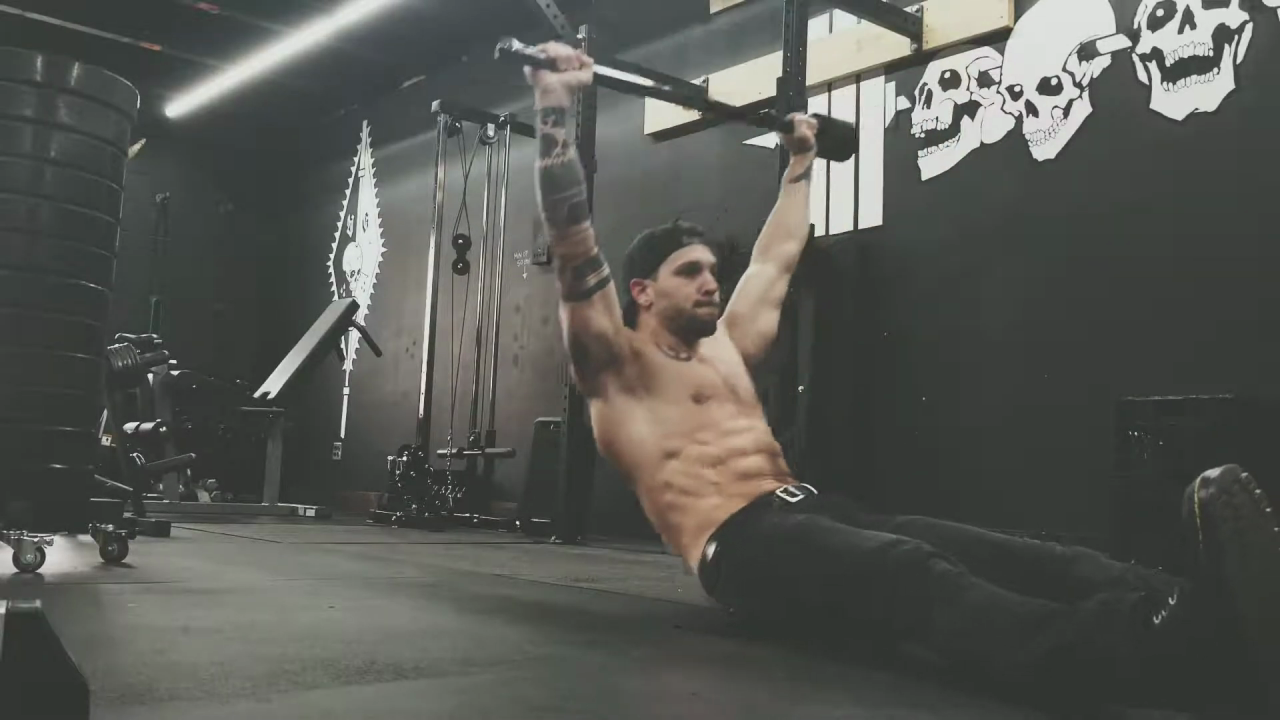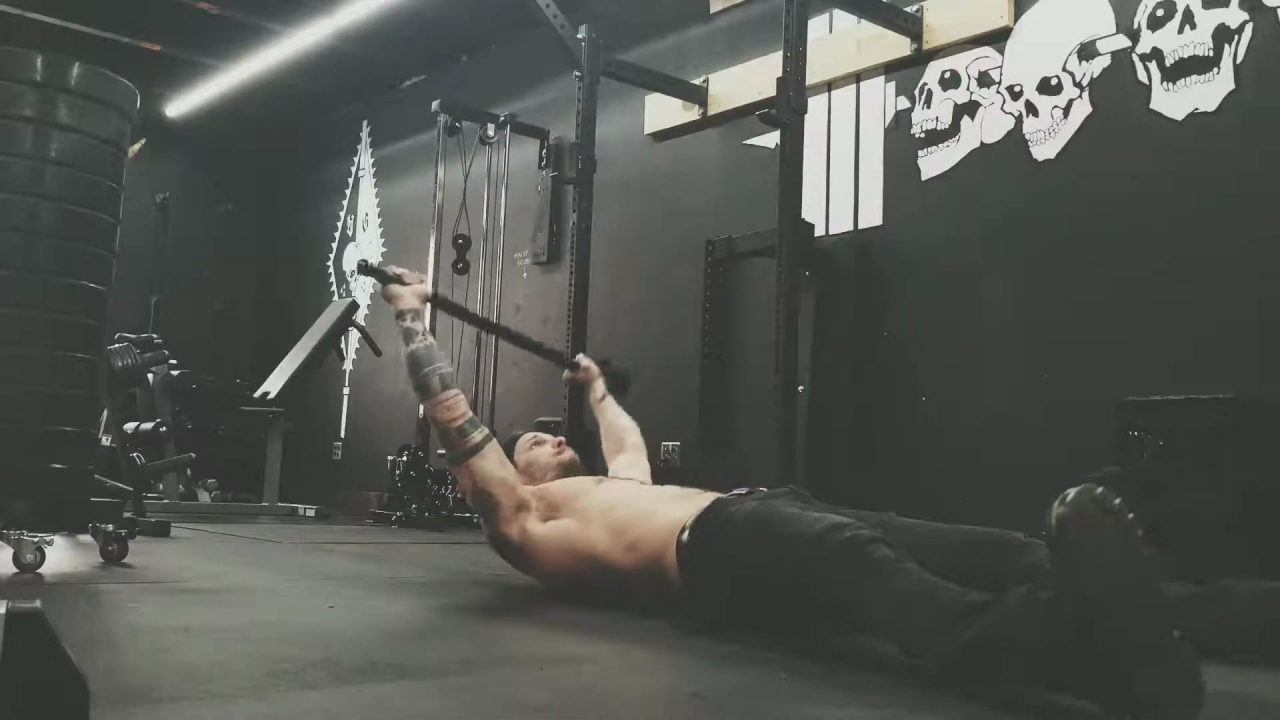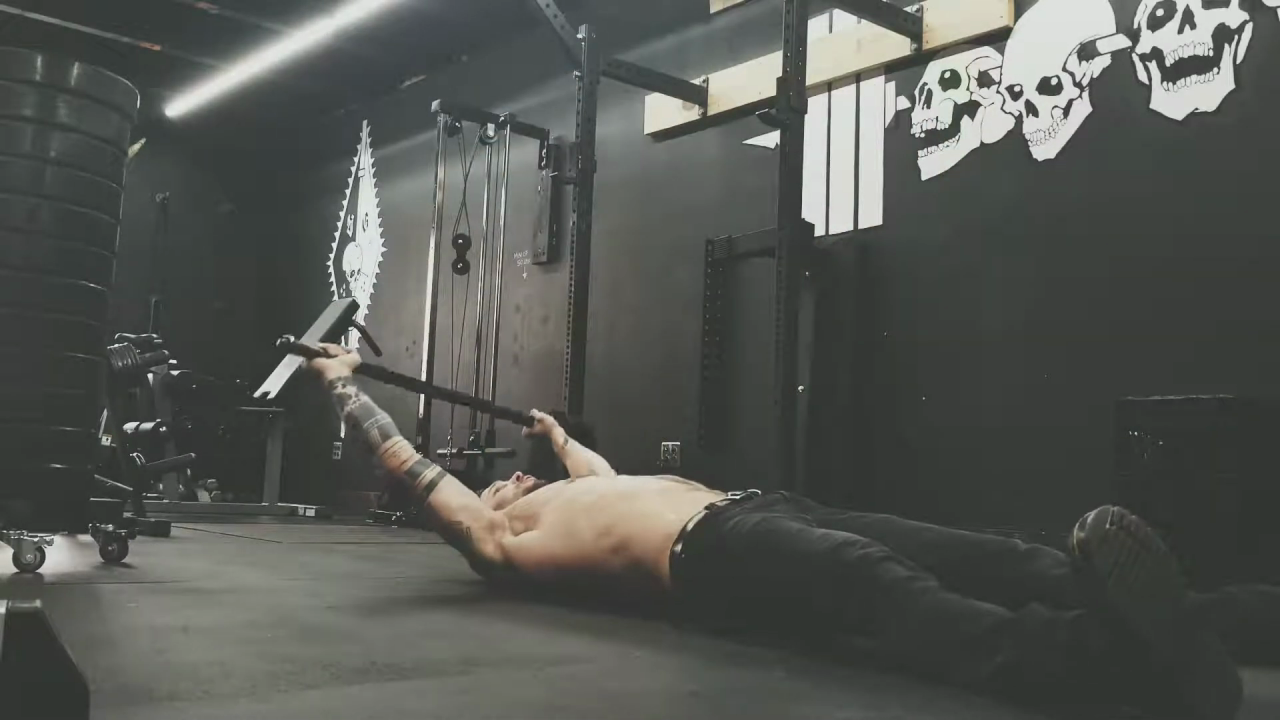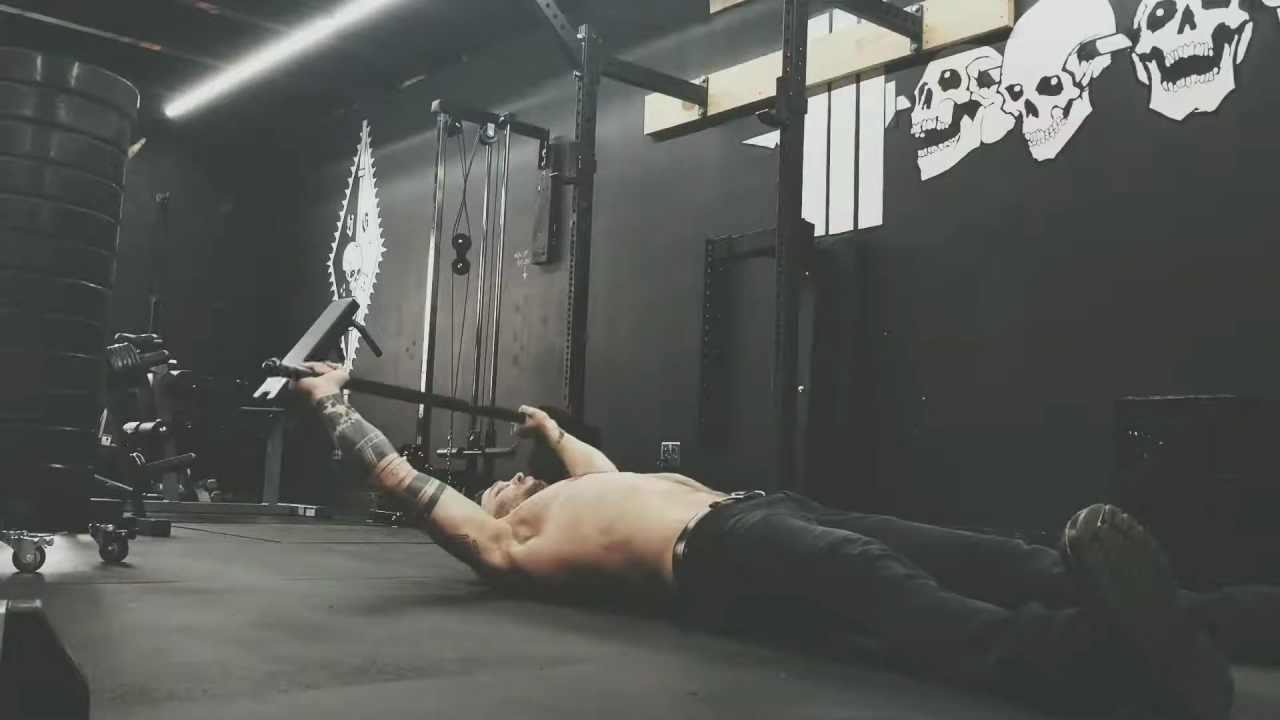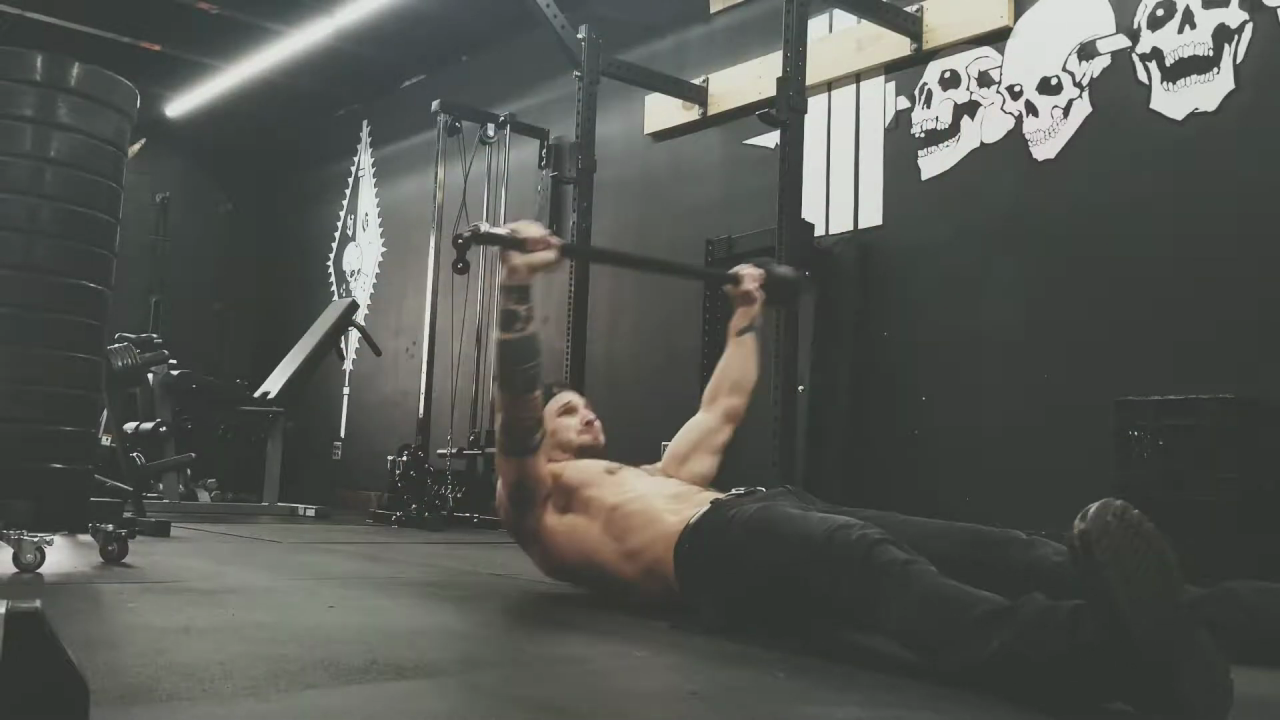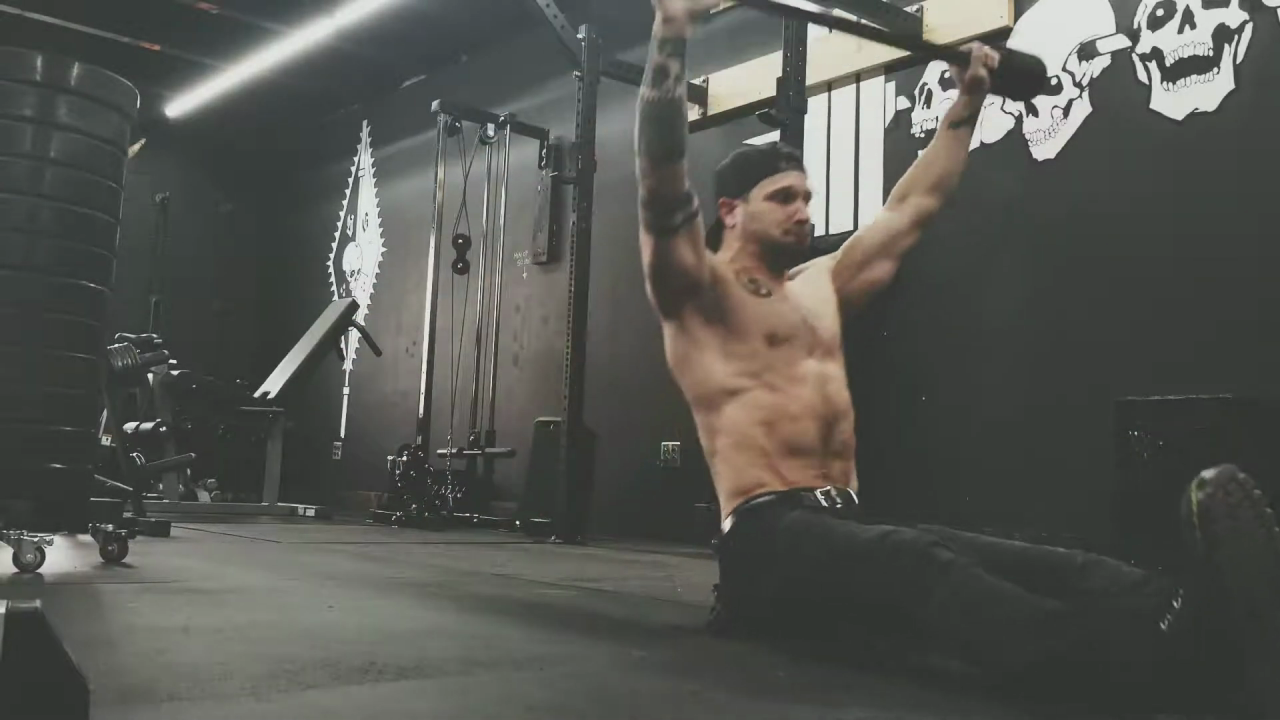
dt=0.5s
person 1, frame 1
left shoulder: (724, 344)
right shoulder: (618, 367)
left elbow: (780, 254)
right elbow: (575, 251)
left wrist: (800, 161)
right wrist: (556, 101)
left hip: (814, 517)
right hip: (746, 548)
left knee: (1007, 557)
right knee: (910, 572)
left ankle: (1198, 609)
right ankle: (1140, 649)
person 1, frame 2
left shoulder: (612, 493)
right shoulder: (527, 522)
left elbow: (633, 445)
right elbow: (461, 431)
left wrist: (596, 388)
right wrist: (414, 321)
right hip: (715, 546)
left knee: (983, 551)
right knee: (870, 570)
right ankle: (1084, 636)
person 1, frame 3
left shoulder: (575, 497)
right shoulder: (505, 537)
right elbow: (415, 470)
left wrist: (556, 434)
right wrist: (344, 388)
left hip: (754, 509)
right hip: (710, 552)
left knee: (982, 557)
right knee: (887, 593)
left ankle: (1161, 619)
person 1, frame 4
left shoulder: (576, 497)
right shoulder: (506, 543)
left elbow: (607, 469)
right elbow: (411, 483)
left wrist: (551, 430)
right wrist: (336, 405)
left hip: (757, 511)
right hip: (711, 552)
left knee: (986, 559)
right knee: (886, 590)
left ankle: (1174, 620)
person 1, frame 5
left shoulder: (660, 477)
right shoulder: (540, 503)
left elbow: (724, 407)
right elbow: (517, 422)
left wrist: (745, 311)
right wrist: (517, 284)
right hip: (718, 550)
left knee: (991, 551)
right knee: (885, 572)
left ankle: (1159, 617)
right ankle: (1095, 647)
person 1, frame 6
left shoulder: (822, 282)
right shoulder: (694, 293)
left elbow: (915, 204)
right elbow: (661, 189)
left wrist: (968, 97)
left hip: (844, 527)
right hip: (772, 543)
left knee: (1060, 571)
right knee: (921, 573)
right ankle: (1160, 645)
